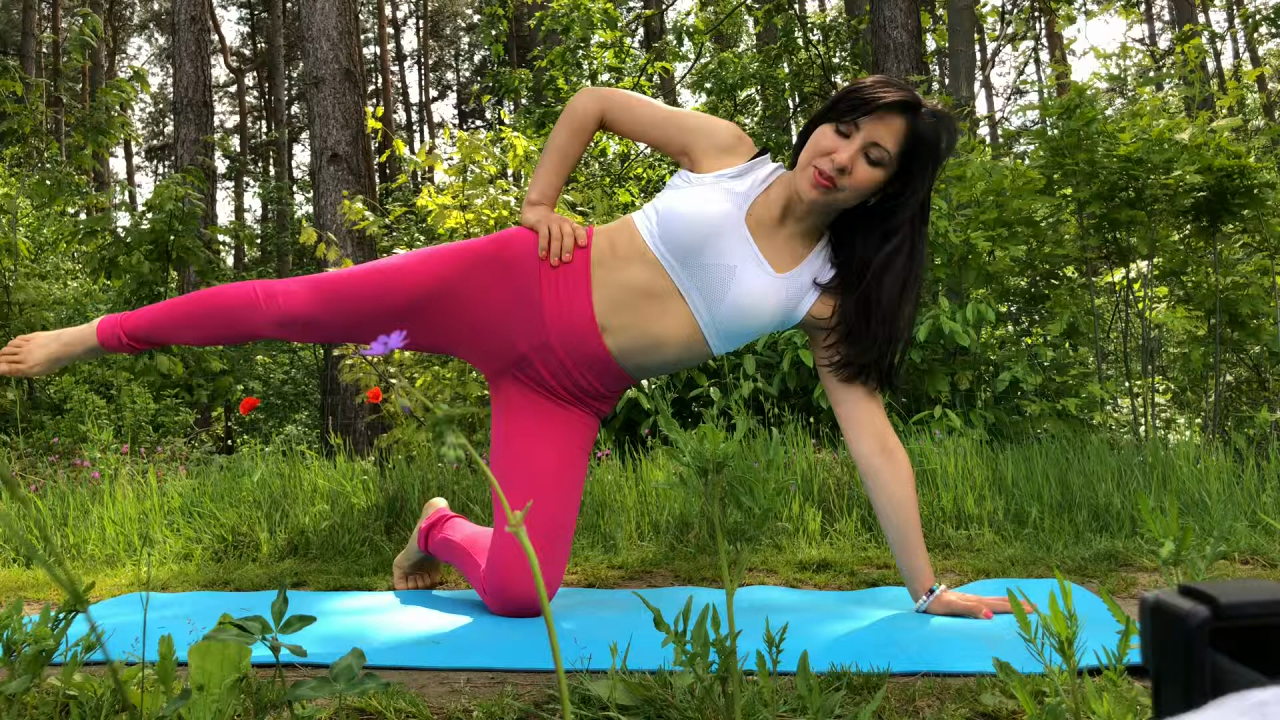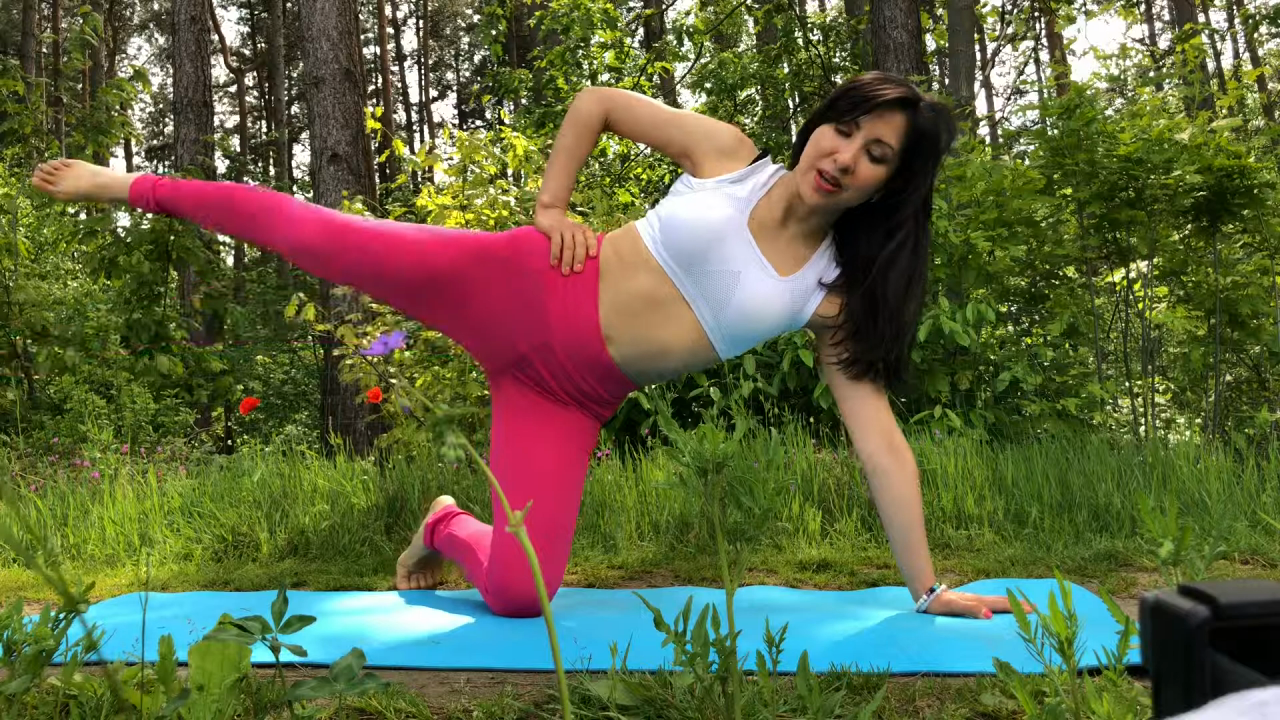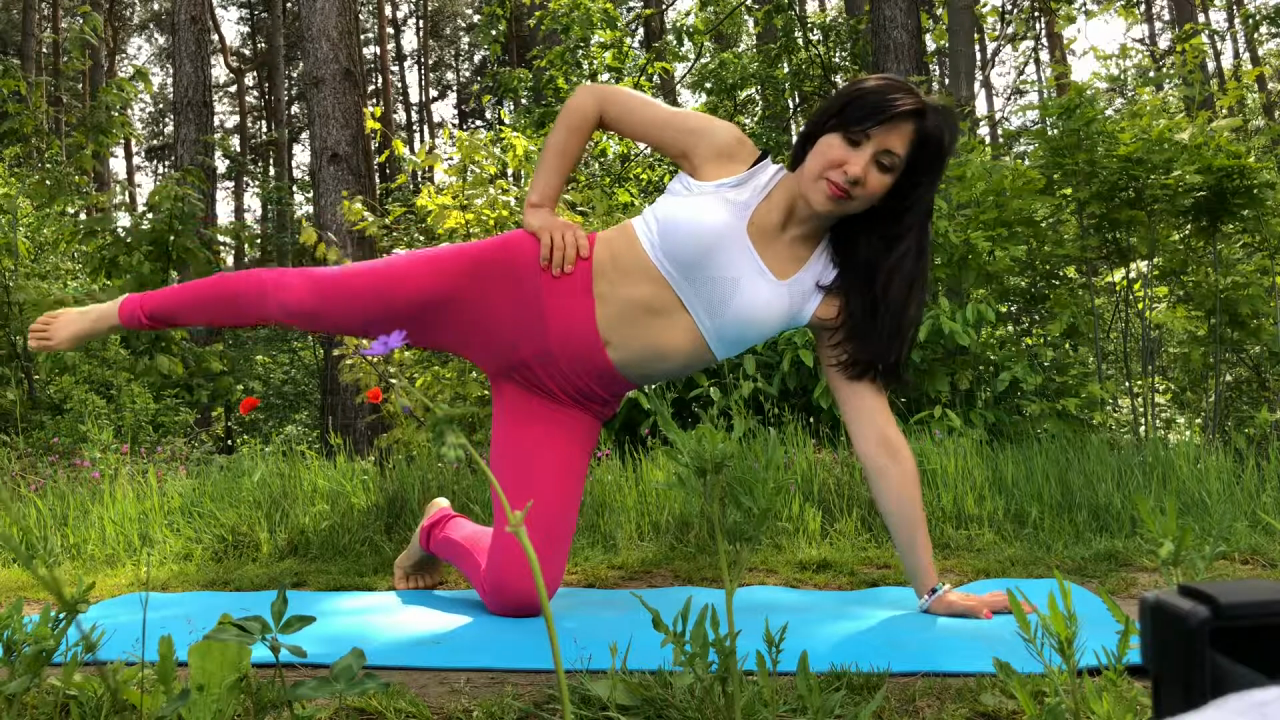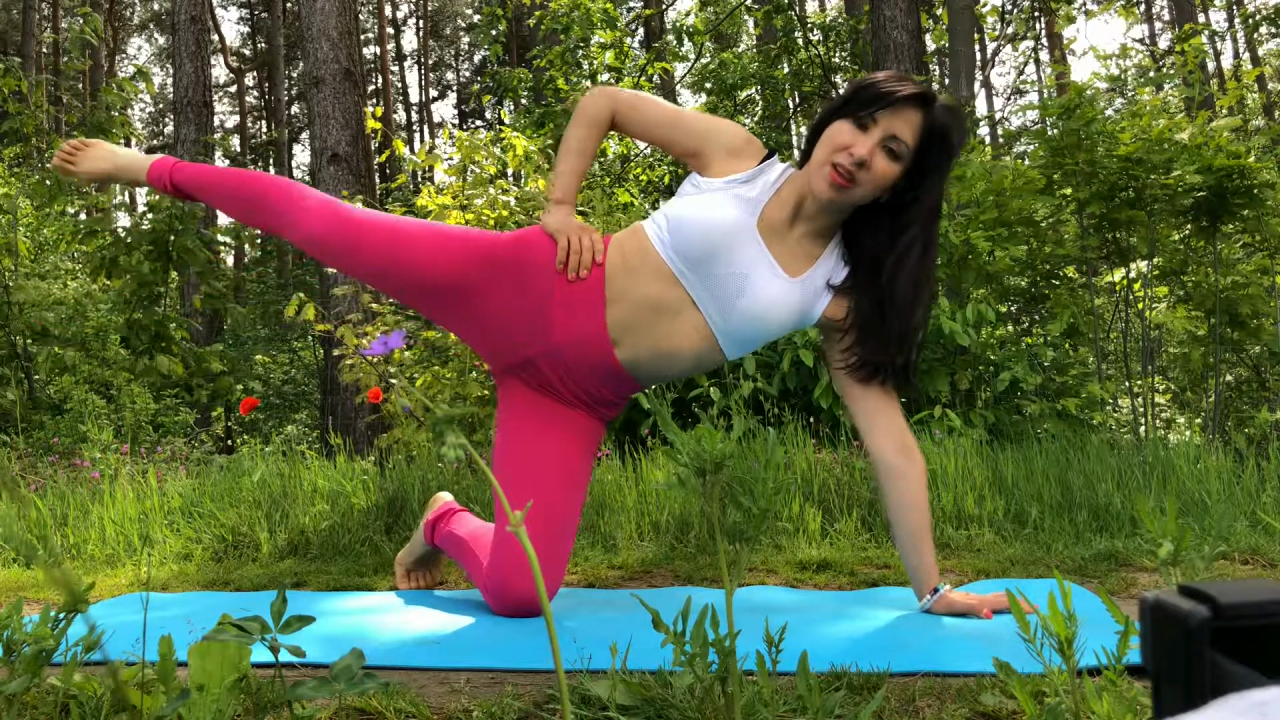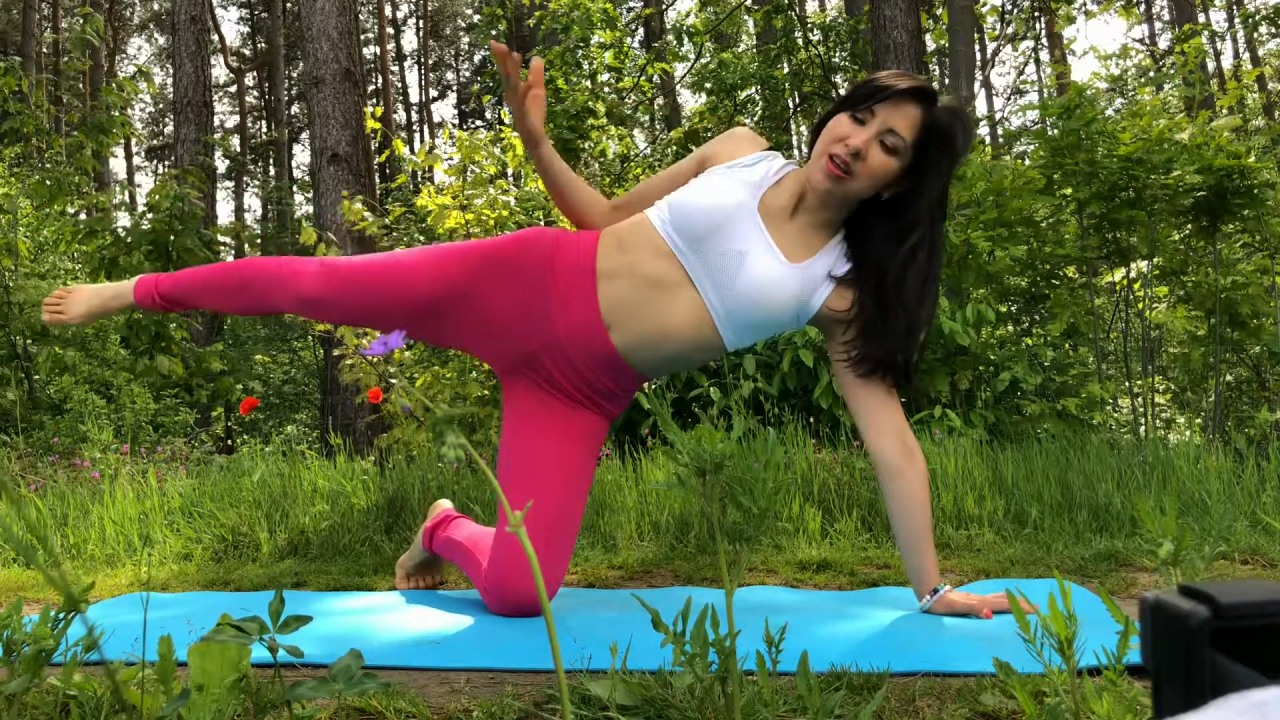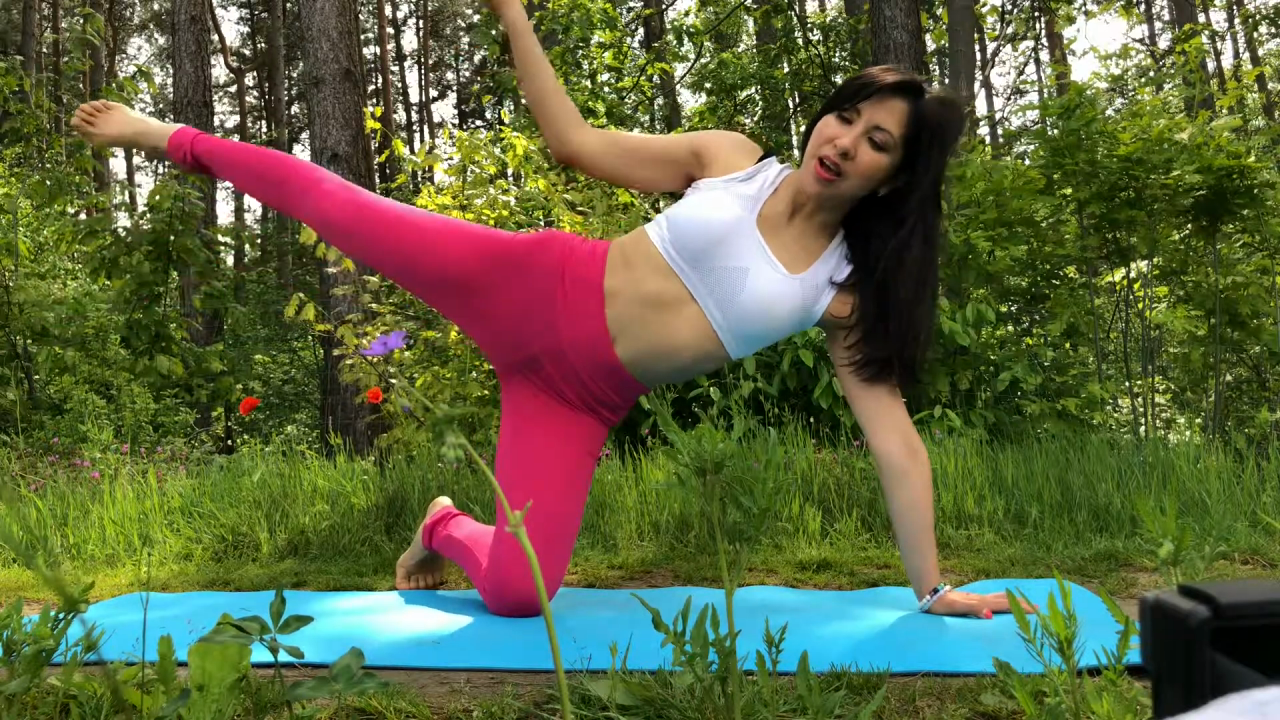
dt=0.5s
person 1, frame 1
left shoulder: (832, 296)
right shoulder: (726, 146)
left elbow: (874, 438)
right elbow: (593, 102)
left wrist: (926, 584)
right wrist: (540, 201)
left hip: (568, 394)
right hip: (519, 287)
left knee: (518, 592)
right knee: (298, 300)
left ankle: (445, 532)
right ankle: (93, 335)
person 1, frame 2
left shoulder: (838, 296)
right shoulder: (727, 152)
left elbow: (880, 437)
right elbow: (594, 102)
left wrist: (927, 586)
right wrist: (551, 206)
left hip: (568, 397)
right hip: (519, 288)
left knee: (519, 593)
right knee: (311, 234)
left ankle: (450, 528)
right ankle: (132, 185)
person 1, frame 3
left shoulder: (833, 299)
right shoulder: (723, 150)
left elbow: (878, 437)
right elbow: (590, 98)
left wrist: (930, 584)
right wrist: (540, 206)
left hip: (568, 398)
right hip: (518, 293)
left knee: (520, 593)
right knee: (305, 292)
left ankle: (445, 532)
right ankle: (118, 310)
person 1, frame 4
left shoulder: (844, 295)
right shoulder: (734, 152)
left elbow: (890, 438)
right elbow: (603, 101)
left wrist: (932, 586)
right wrist: (559, 205)
left hip: (572, 397)
right hip: (524, 287)
left knee: (518, 593)
right knee: (324, 225)
left ankle: (448, 526)
right ankle: (153, 168)
person 1, frame 5
left shoulder: (844, 292)
right shoulder: (740, 151)
left elbow: (891, 436)
right elbow: (599, 216)
left wrist: (931, 585)
right wrist: (533, 131)
left hip: (579, 394)
right hip: (532, 288)
left knee: (520, 591)
right knee: (321, 285)
left ankle: (445, 532)
right ankle: (133, 291)
person 1, frame 6
left shoulder: (847, 293)
right shoulder: (729, 158)
left elbow: (893, 434)
right elbow: (577, 144)
left wrist: (931, 585)
left hip: (580, 397)
right hip: (534, 287)
left knee: (517, 593)
right knee: (339, 208)
left ankle: (450, 528)
right ankle: (174, 139)
